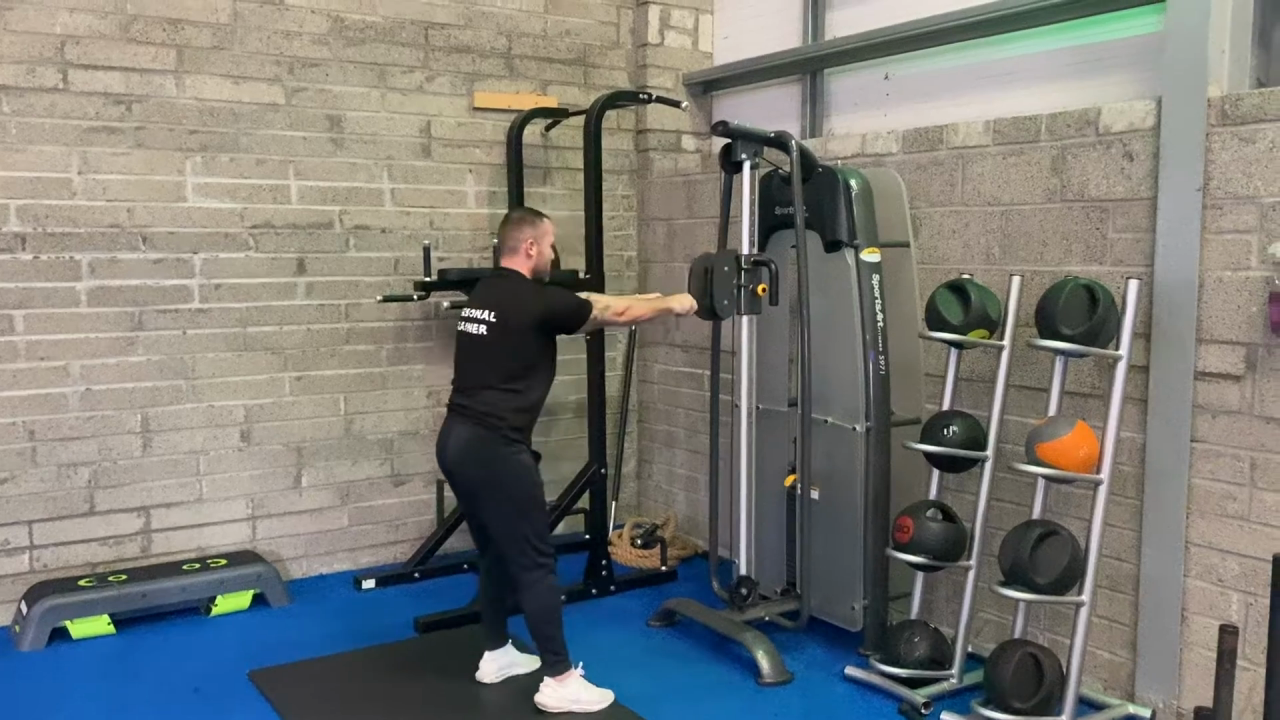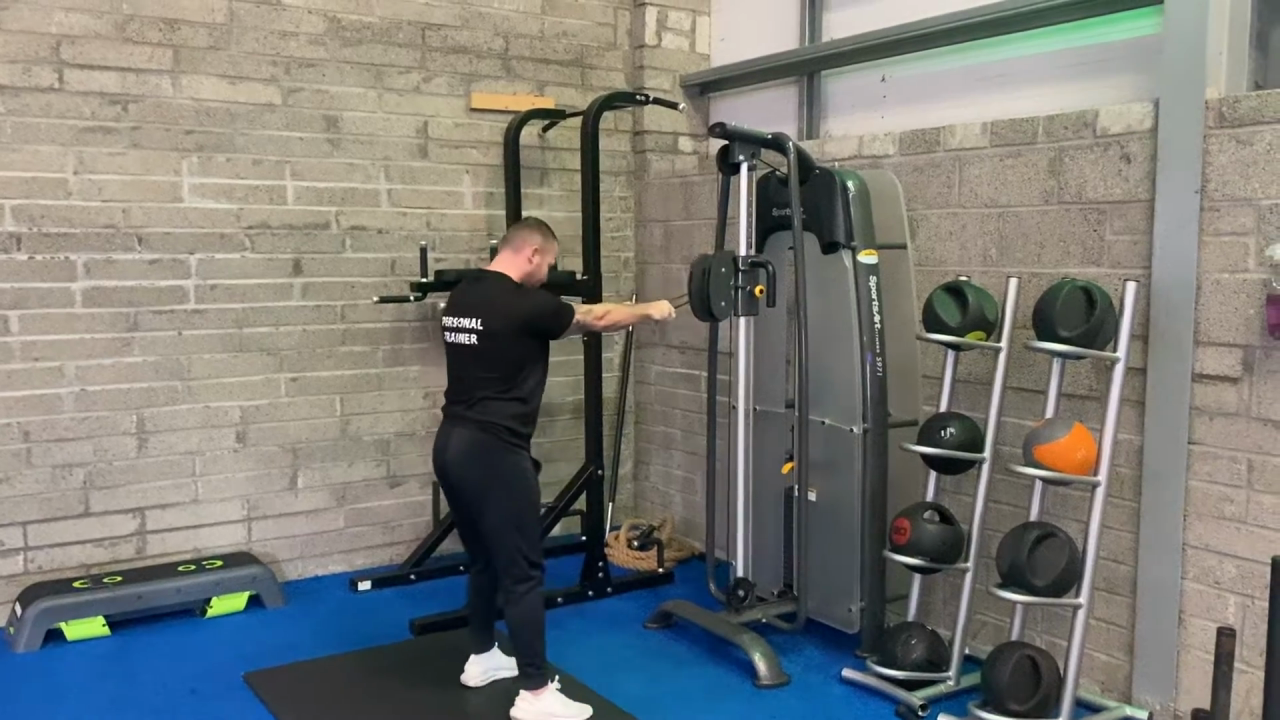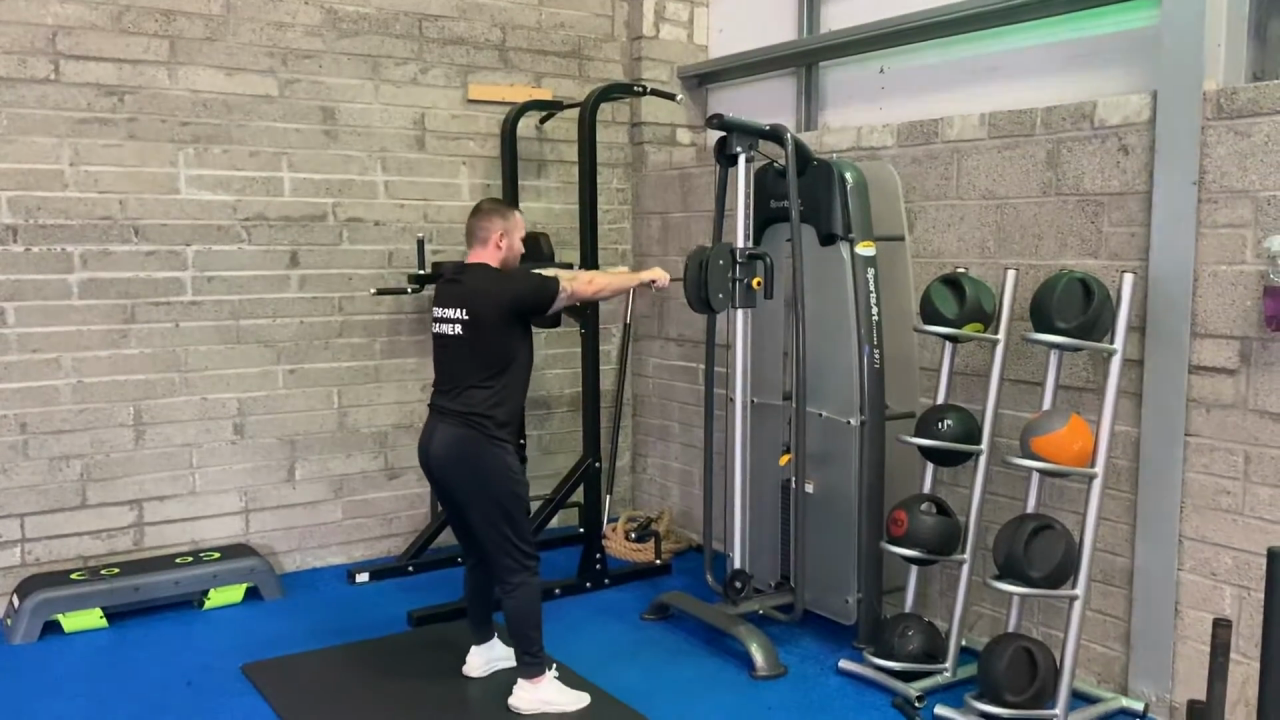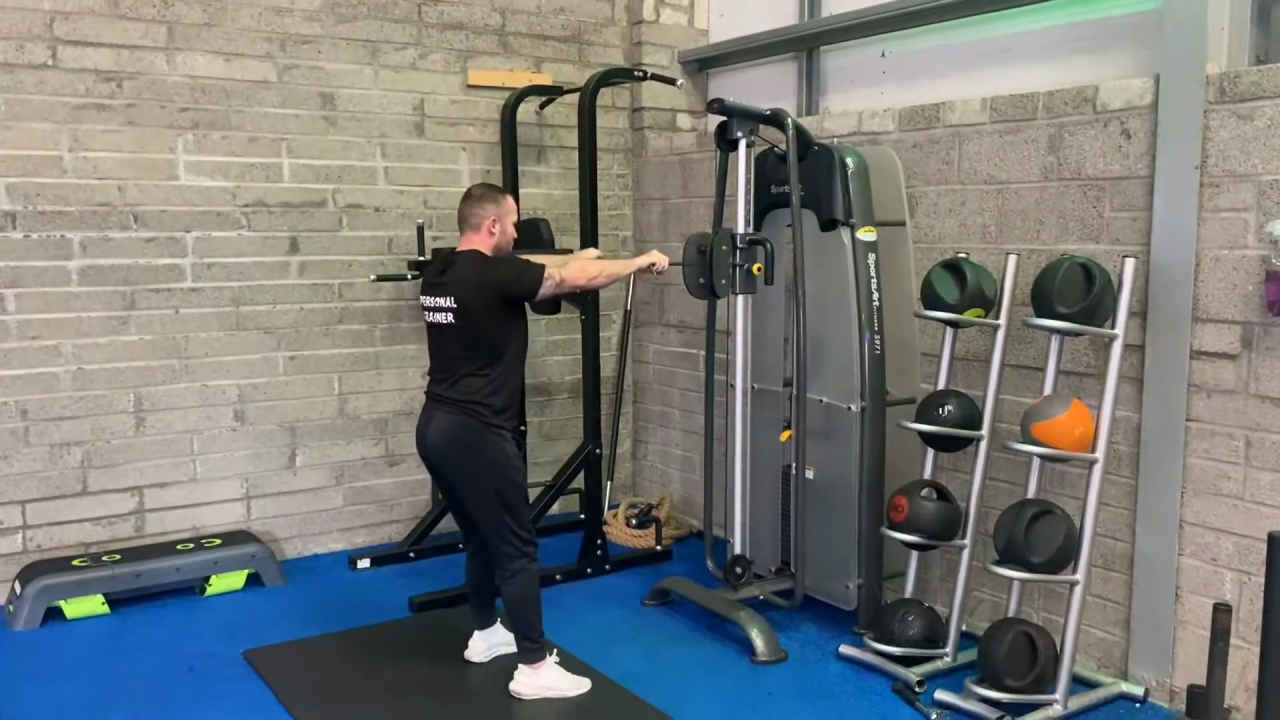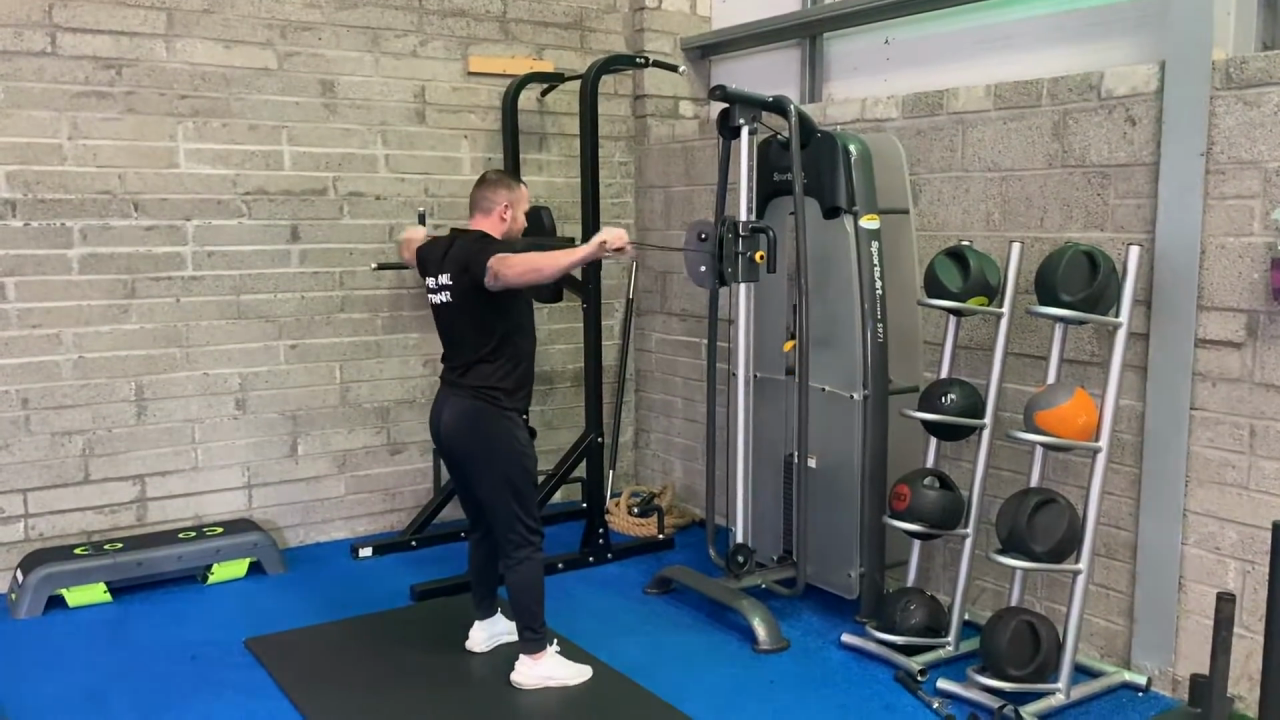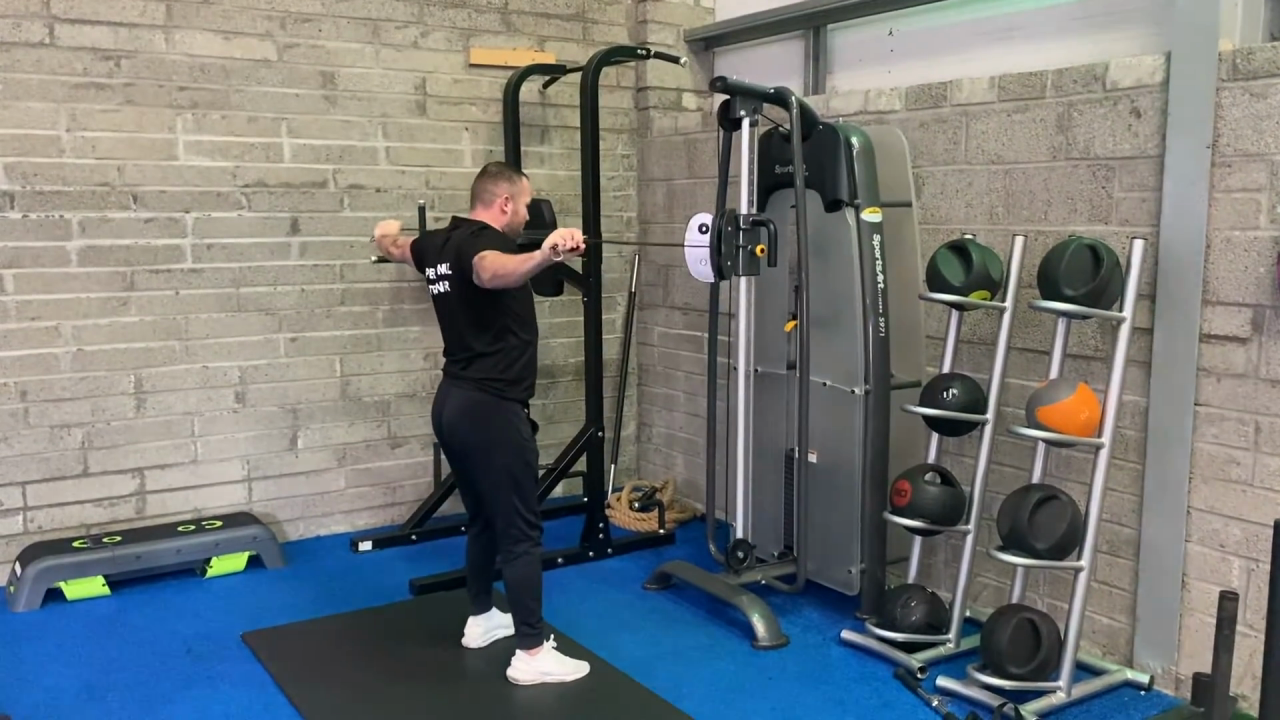
dt=0.7s
person 1, frame 1
left shoulder: (487, 292)
right shoulder: (535, 301)
left elbow: (587, 304)
right elbow: (615, 315)
left wrist: (652, 296)
right wrist: (671, 305)
left hip: (456, 441)
right hip: (493, 448)
left knee: (496, 553)
right knee: (534, 562)
left ankle: (496, 654)
right ankle: (559, 680)
person 1, frame 2
left shoulder: (463, 296)
right shoulder: (522, 304)
right elbow: (594, 320)
right wrist: (649, 311)
left hip: (453, 445)
right hip: (493, 453)
left knee: (485, 559)
right knee: (523, 574)
left ankle: (482, 658)
person 1, frame 3
left shoulder: (450, 287)
right shoulder: (505, 289)
right elbow: (584, 289)
left wrist: (612, 275)
right wrist: (643, 277)
left hip: (439, 440)
right hip: (478, 447)
left knee: (480, 552)
right knee: (517, 563)
left ankle: (483, 649)
right ankle: (533, 683)
person 1, frame 4
left shoulder: (442, 271)
right shoulder: (492, 275)
right elbow: (578, 278)
left wrist: (575, 253)
right wrist: (640, 262)
left hip: (436, 426)
right hip: (475, 433)
left knee: (481, 537)
right knee: (516, 549)
left ankle: (485, 633)
right ankle: (534, 668)
person 1, frame 5
left shoulder: (440, 250)
right shoulder: (482, 254)
left elbow: (412, 248)
right elbow: (515, 270)
left wrist: (412, 237)
right wrist: (590, 250)
left hip: (451, 411)
right hip: (490, 419)
left knee: (485, 526)
right knee: (522, 536)
left ankle: (486, 623)
right ankle: (535, 658)
person 1, frame 6
left shoulder: (439, 243)
right shoulder: (483, 243)
left elbow: (394, 247)
right elbow: (494, 271)
left wrist: (388, 232)
right wrist: (546, 254)
left hip: (453, 403)
right hip: (491, 410)
left knee: (483, 519)
right knee: (521, 531)
left ankle: (481, 618)
right ankle: (531, 654)
